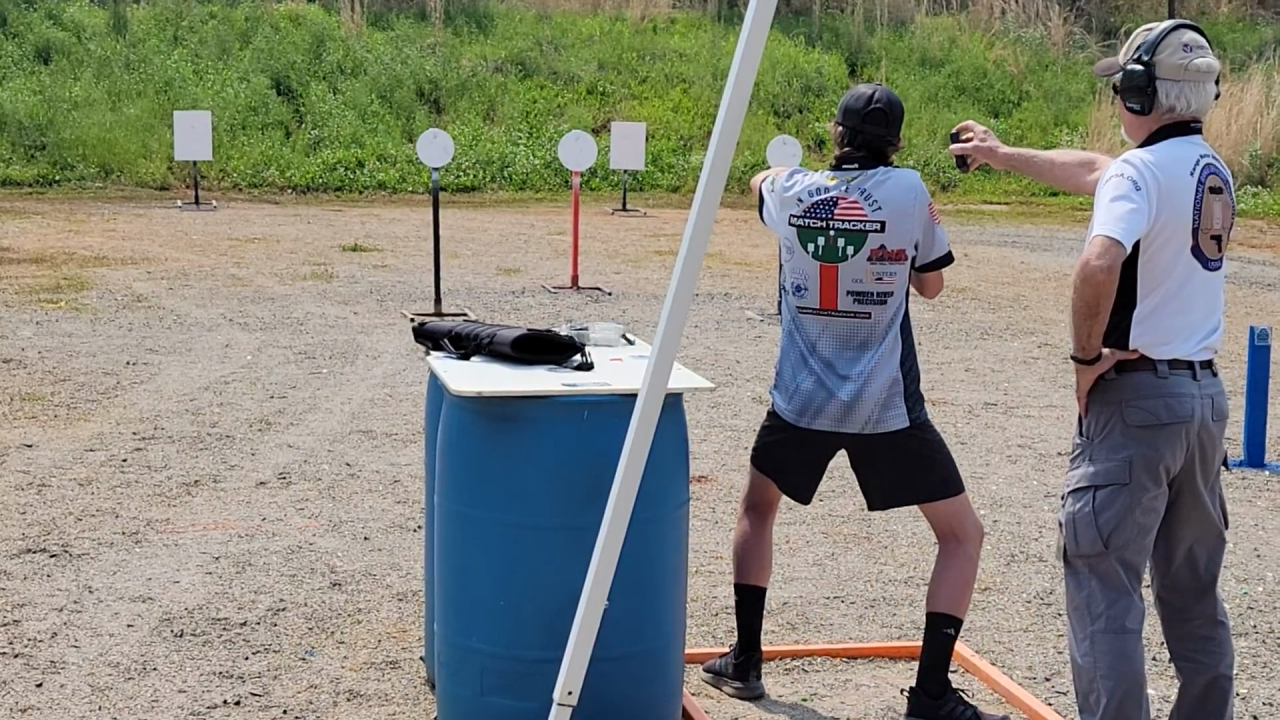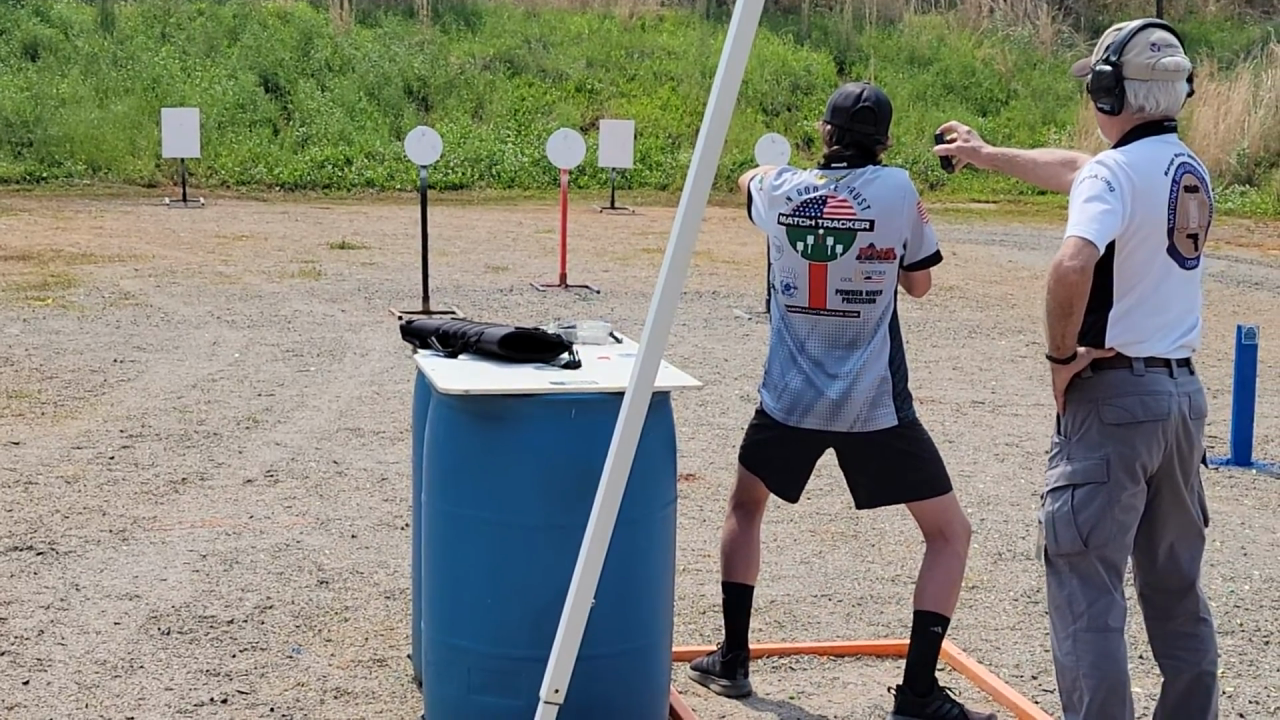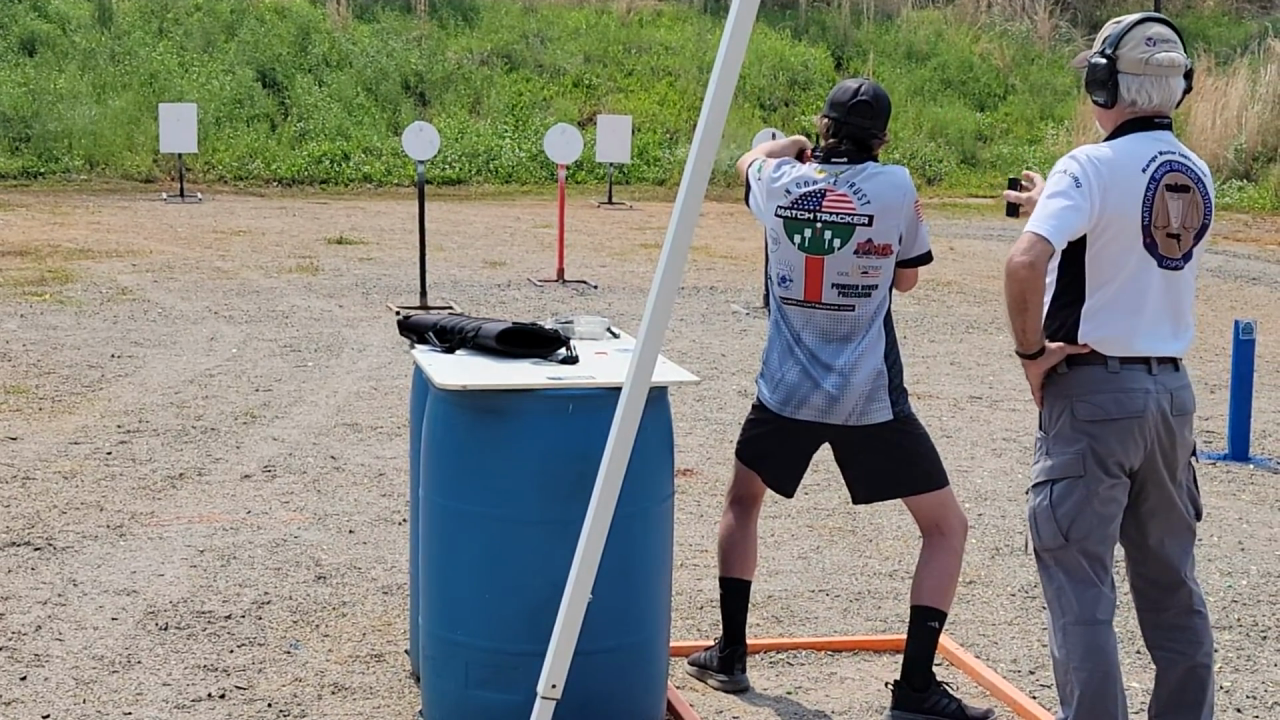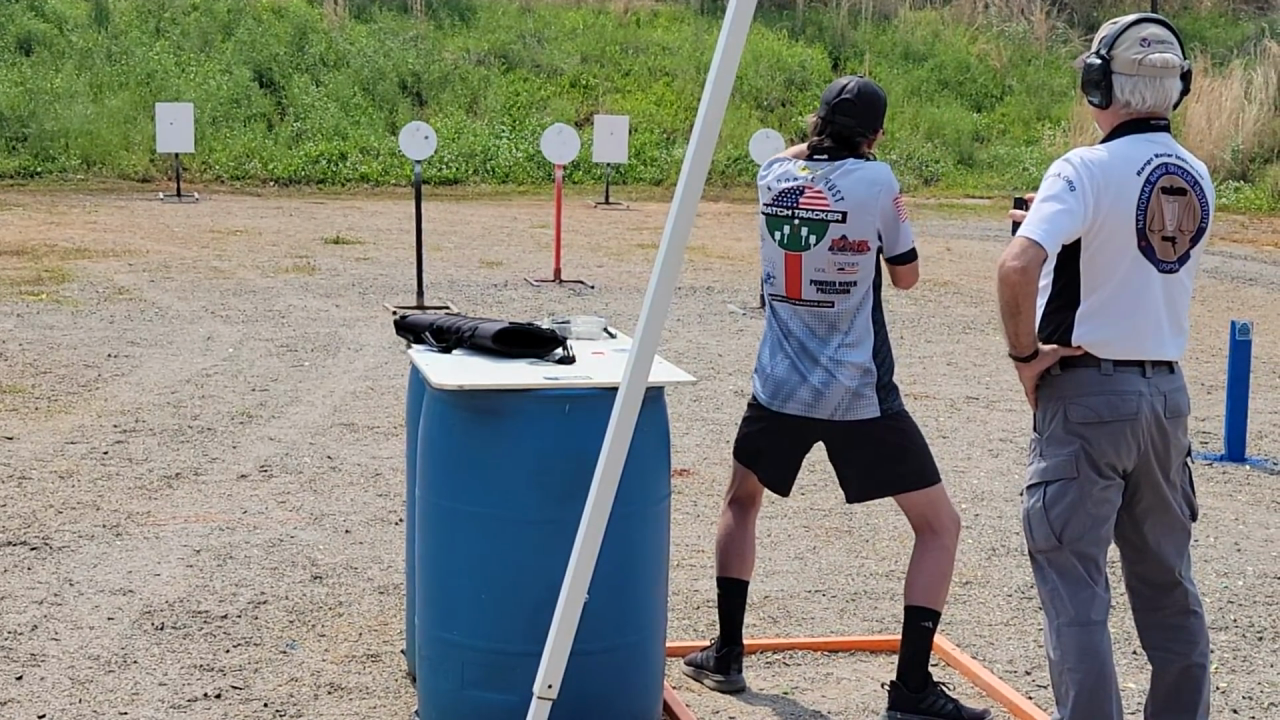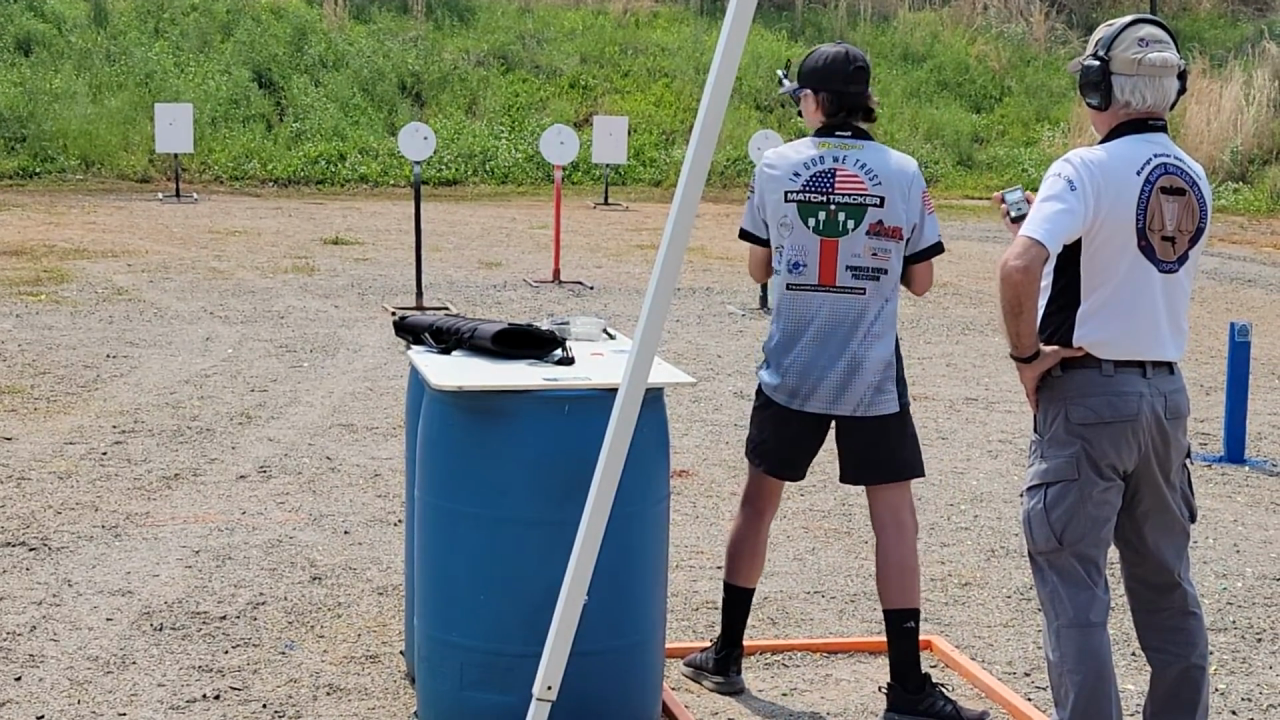
dt=1s
person 1, frame 1
left shoulder: (1139, 169)
right shoulder: (1213, 169)
left elbow: (1098, 265)
right elbow: (1091, 169)
left wrist: (1085, 355)
right wrist: (1003, 154)
left hip: (1134, 398)
right hip: (1204, 394)
left knee: (1104, 585)
right knee: (1193, 587)
person 1, frame 2
left shoulder: (1114, 171)
right shoulder: (1191, 170)
left elbow: (1072, 265)
left wrist: (1061, 355)
right wrist: (987, 154)
left hip: (1113, 396)
right hip: (1182, 392)
left knee: (1086, 587)
right knee: (1175, 584)
person 1, frame 3
left shoulder: (1090, 165)
right shoulder: (1197, 174)
left elbow: (1025, 262)
left wrist: (1032, 351)
right wrist: (1053, 203)
left hip: (1093, 391)
right hip: (1170, 388)
left knee: (1080, 584)
right knee: (1170, 577)
person 1, frame 4
left shoulder: (1087, 169)
right shoulder: (1197, 177)
left elbow: (1017, 266)
left wrist: (1025, 353)
left hip: (1087, 393)
right hip: (1166, 391)
left knee: (1075, 585)
right knee: (1167, 579)
person 1, frame 5
left shoulder: (1086, 169)
right shoulder: (1193, 178)
left elbow: (1020, 265)
left wrist: (1027, 354)
left hip: (1088, 395)
right hip: (1166, 392)
left knee: (1074, 586)
right knee: (1166, 579)
person 2, frame 1
left shoulder: (791, 190)
right shoulder: (909, 191)
left elbow: (758, 179)
right elbow: (931, 284)
left hip: (802, 401)
right hip: (887, 408)
left knee: (756, 508)
right knee: (963, 534)
left ankle: (745, 661)
person 2, frame 2
left shoulder: (781, 190)
right shoulder: (898, 190)
left elbow: (748, 177)
right elbow: (919, 283)
left hip: (790, 400)
right hip: (875, 407)
left knee: (744, 508)
right knee: (950, 533)
left ankle: (733, 659)
person 2, frame 3
left shoulder: (782, 182)
right shoulder: (896, 187)
left elbow: (748, 159)
right elbow: (907, 279)
left wrist: (792, 145)
left hip: (786, 393)
right hip: (869, 400)
left knee: (741, 501)
right knee: (947, 527)
left ankle: (729, 654)
person 2, frame 4
left shoulder: (773, 177)
right shoulder: (876, 182)
right elbow: (906, 276)
left wrist: (820, 142)
left hip: (780, 388)
right hip: (860, 395)
left knee: (741, 501)
right knee: (939, 525)
left ankle: (726, 654)
person 2, frame 5
left shoulder: (776, 165)
right shoulder: (904, 172)
left elbow: (757, 269)
right elbow: (920, 282)
left hip: (790, 375)
right hip: (872, 380)
left knee: (757, 505)
right knee: (895, 521)
left ankle: (727, 656)
